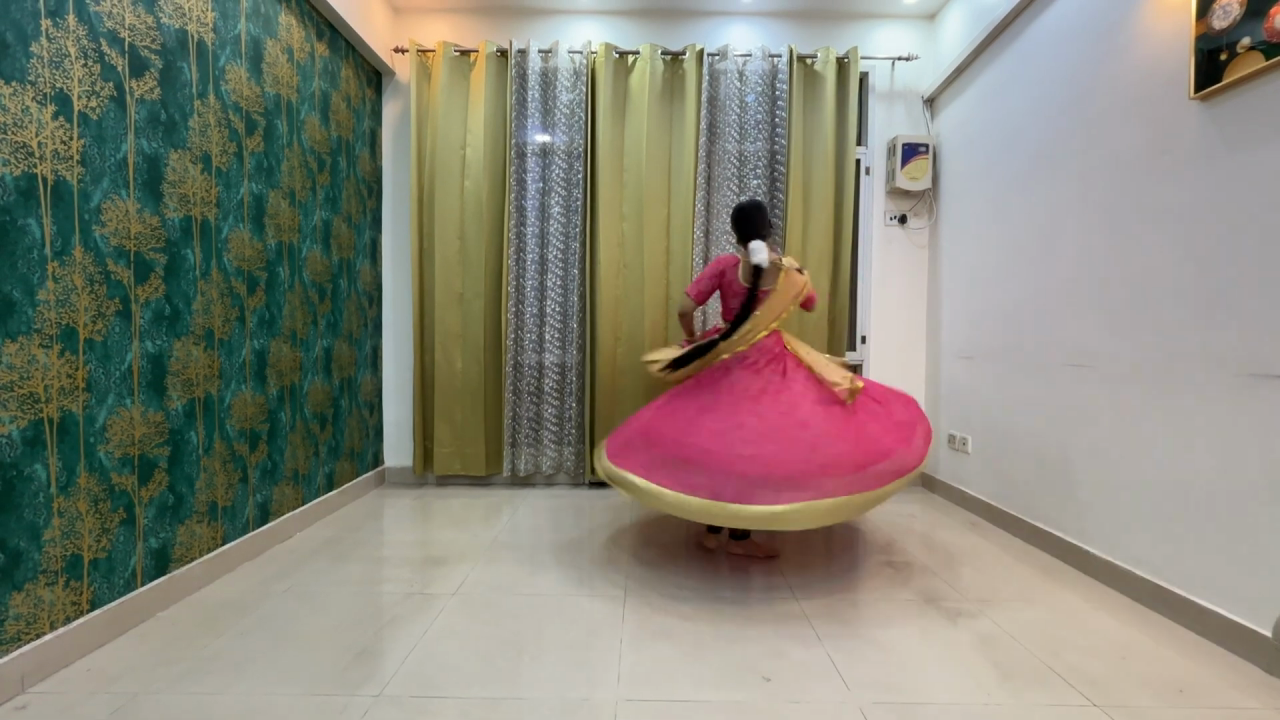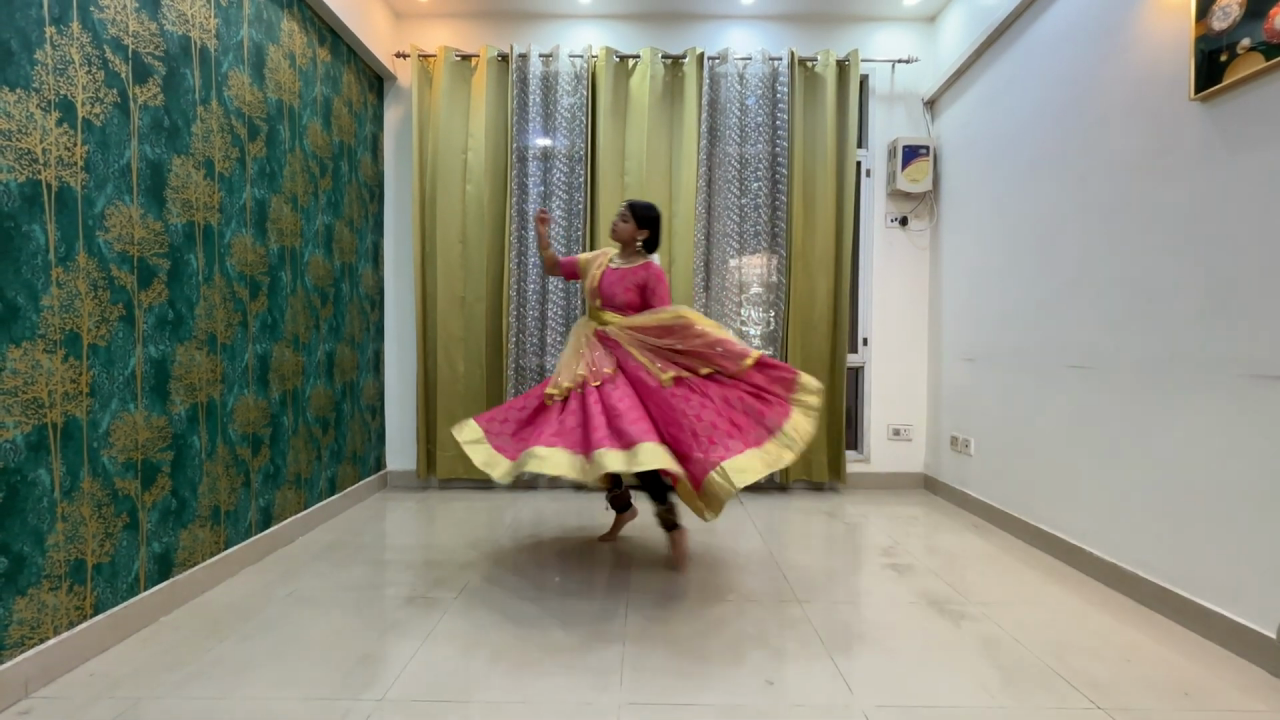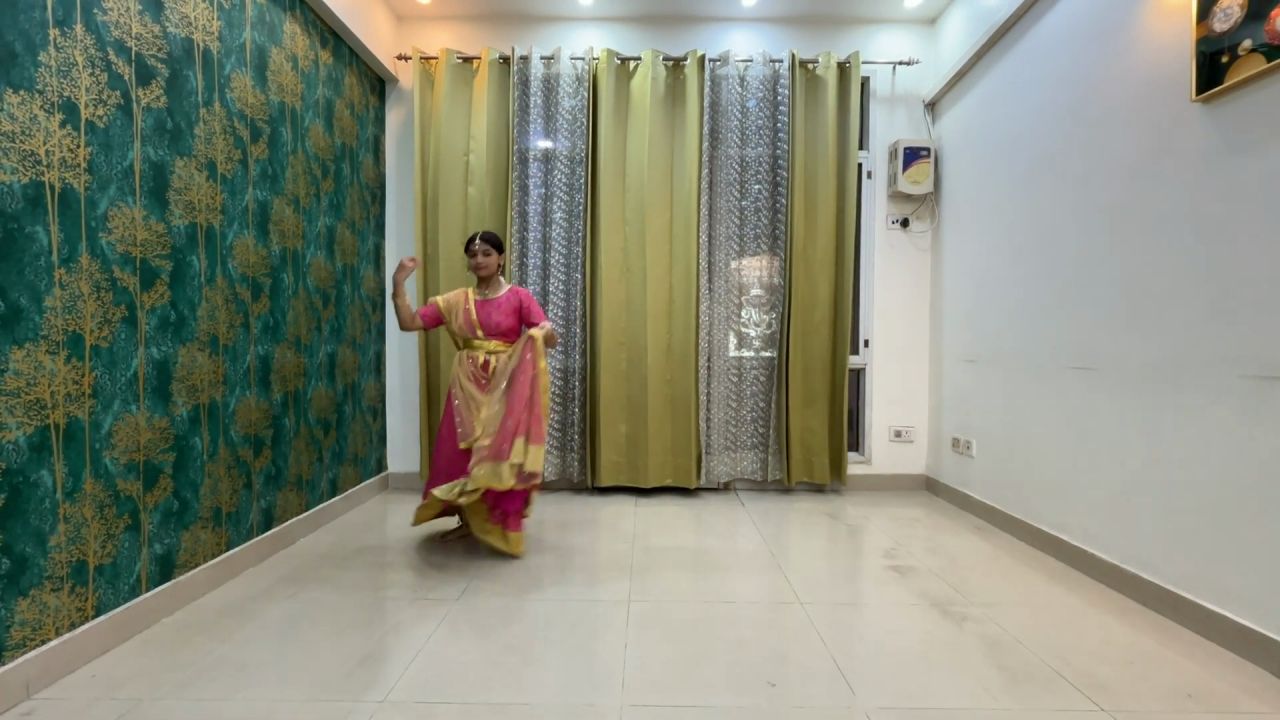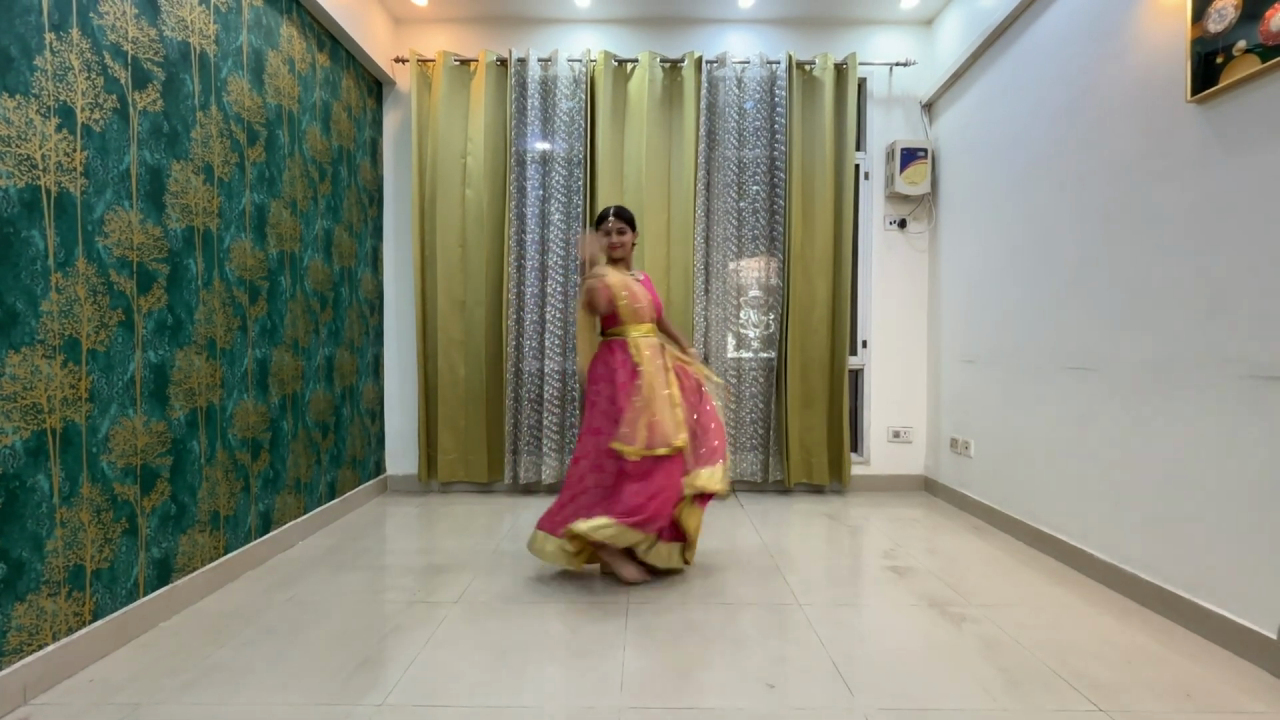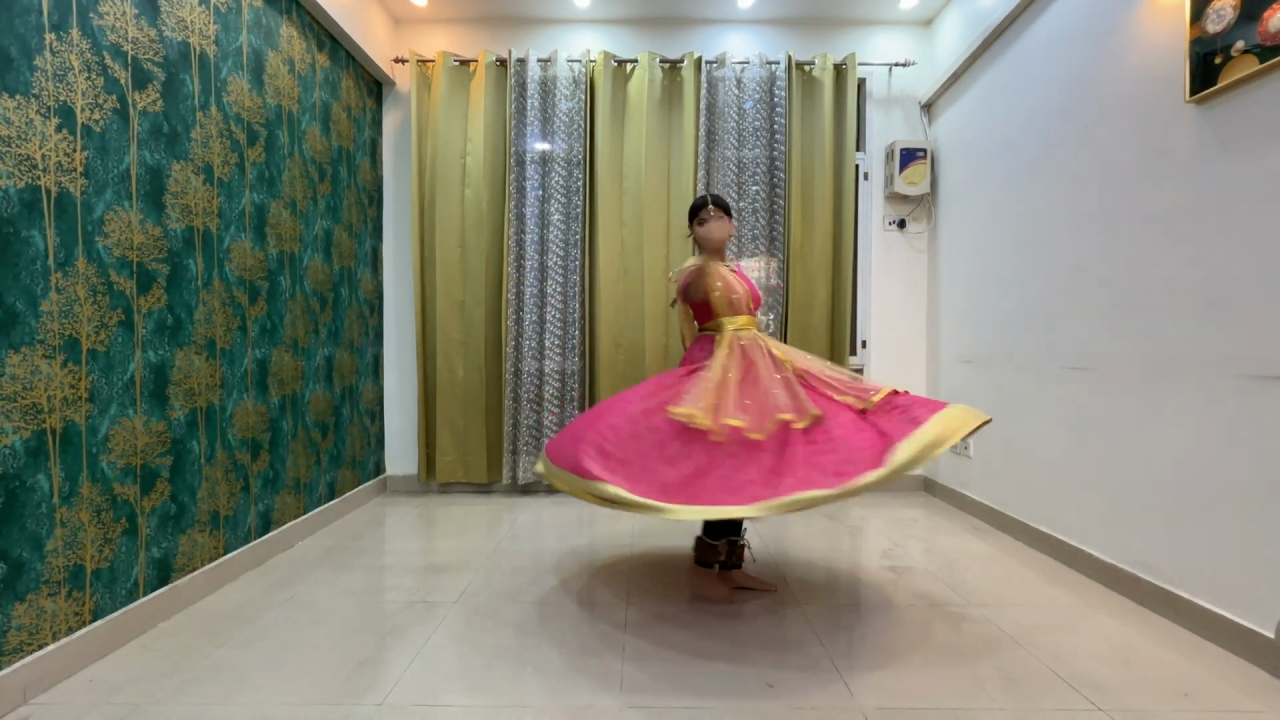
dt=1s
person 1, frame 1
left shoulder: (724, 264)
right shoulder: (789, 271)
left elbow: (686, 308)
right elbow: (810, 303)
left wrist: (693, 338)
left hip: (730, 357)
right hip: (769, 359)
left knee: (729, 439)
right knee: (765, 443)
left ankle: (718, 529)
right ankle: (740, 535)
person 1, frame 2
left shoulder: (651, 273)
right shoulder: (600, 259)
left elbow: (666, 322)
right elbow: (553, 267)
right wrist: (543, 236)
left hip: (627, 357)
right hip: (591, 353)
left knee: (634, 434)
right knee: (593, 433)
left ankle: (673, 525)
right ankle: (622, 508)
person 1, frame 3
left shoulder: (519, 297)
right shoulder: (455, 301)
left elbow: (548, 337)
right elbow: (409, 323)
left wrist: (544, 333)
right wrist: (399, 283)
left hip: (505, 382)
right hip: (468, 384)
left knee: (504, 452)
right knee: (463, 452)
left ankle: (503, 529)
right ankle: (469, 521)
person 1, frame 4
left shoulder: (641, 280)
right shoulder: (602, 279)
right elbow: (597, 305)
left wrist: (683, 348)
right wrist: (593, 267)
left hip: (653, 370)
right hip: (621, 371)
left knee: (661, 461)
right knee: (643, 462)
right ankle: (613, 547)
person 1, frame 5
left shoulder: (735, 271)
right shoulder: (697, 272)
right elbow: (691, 290)
right wrist: (705, 254)
left hip: (757, 365)
right hip: (720, 367)
left knee: (751, 465)
right knee: (734, 464)
left ankle: (732, 567)
right ankle: (709, 567)
